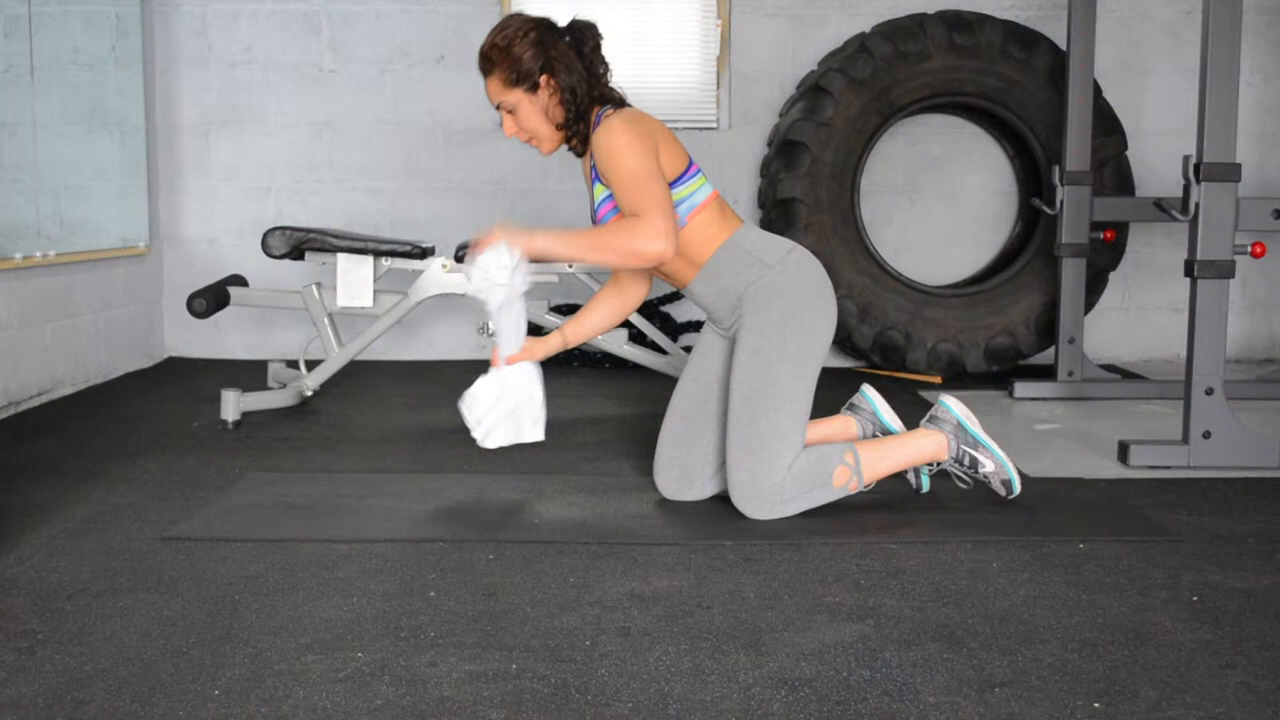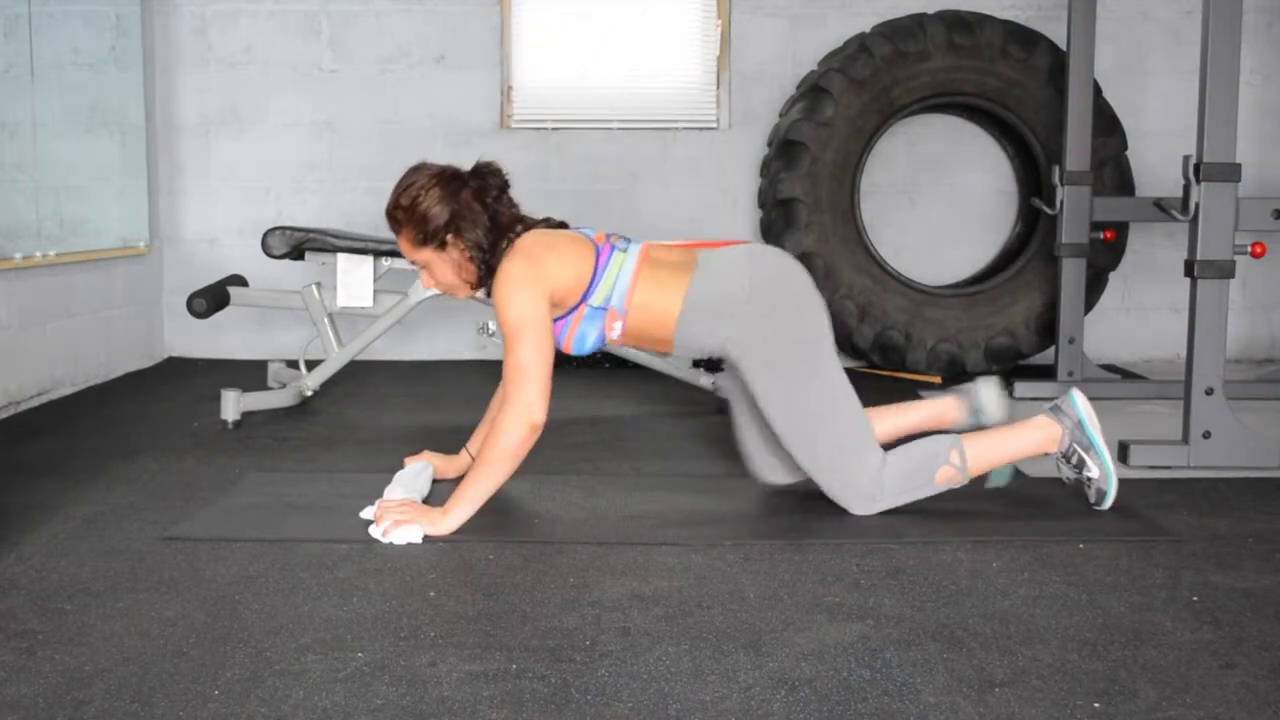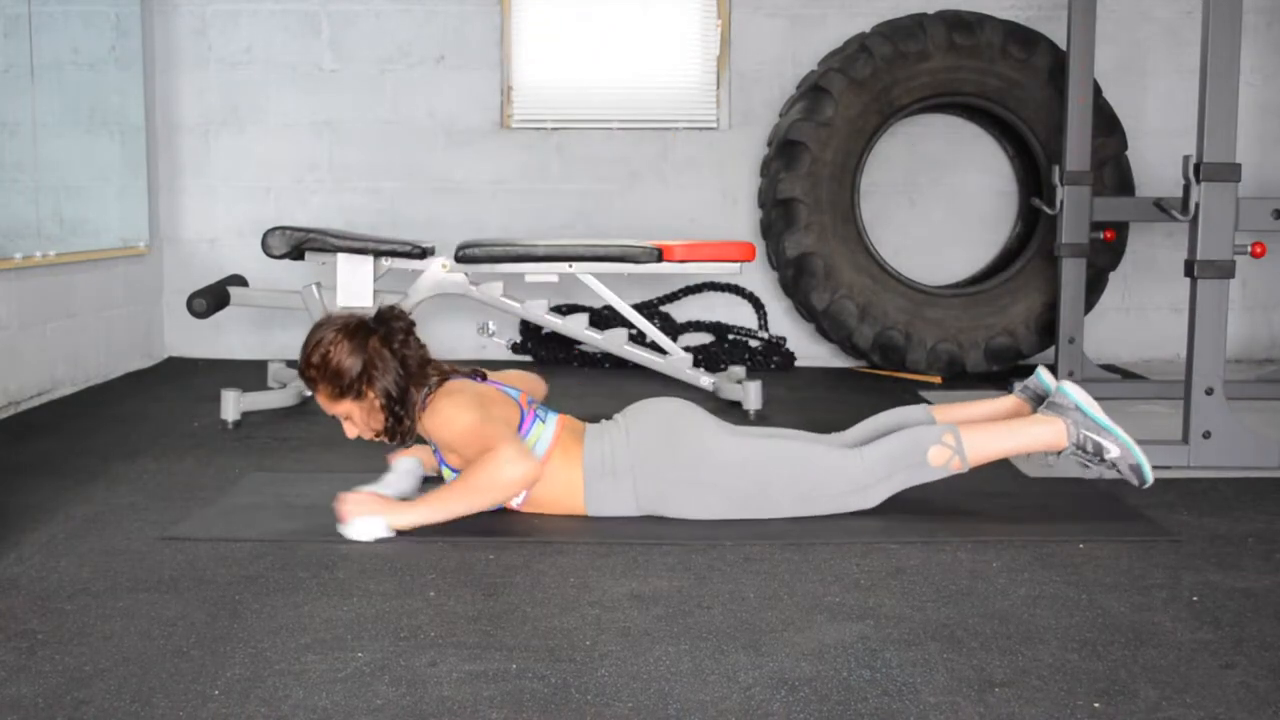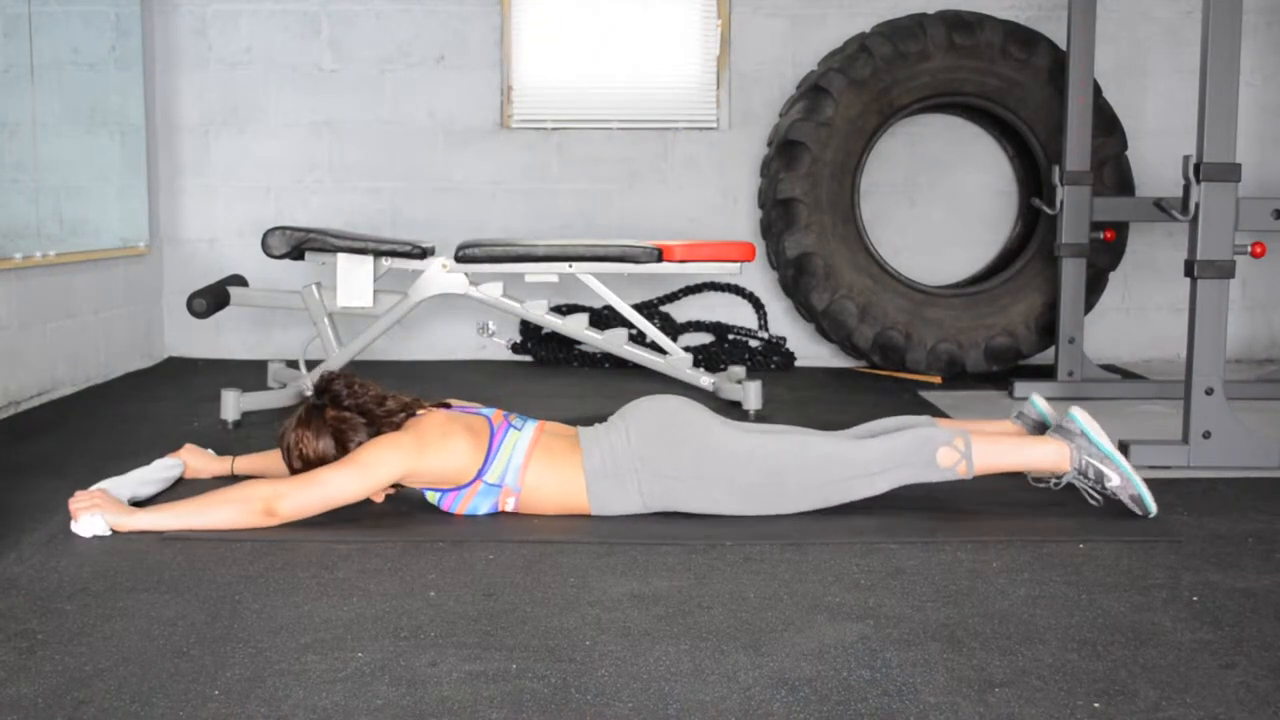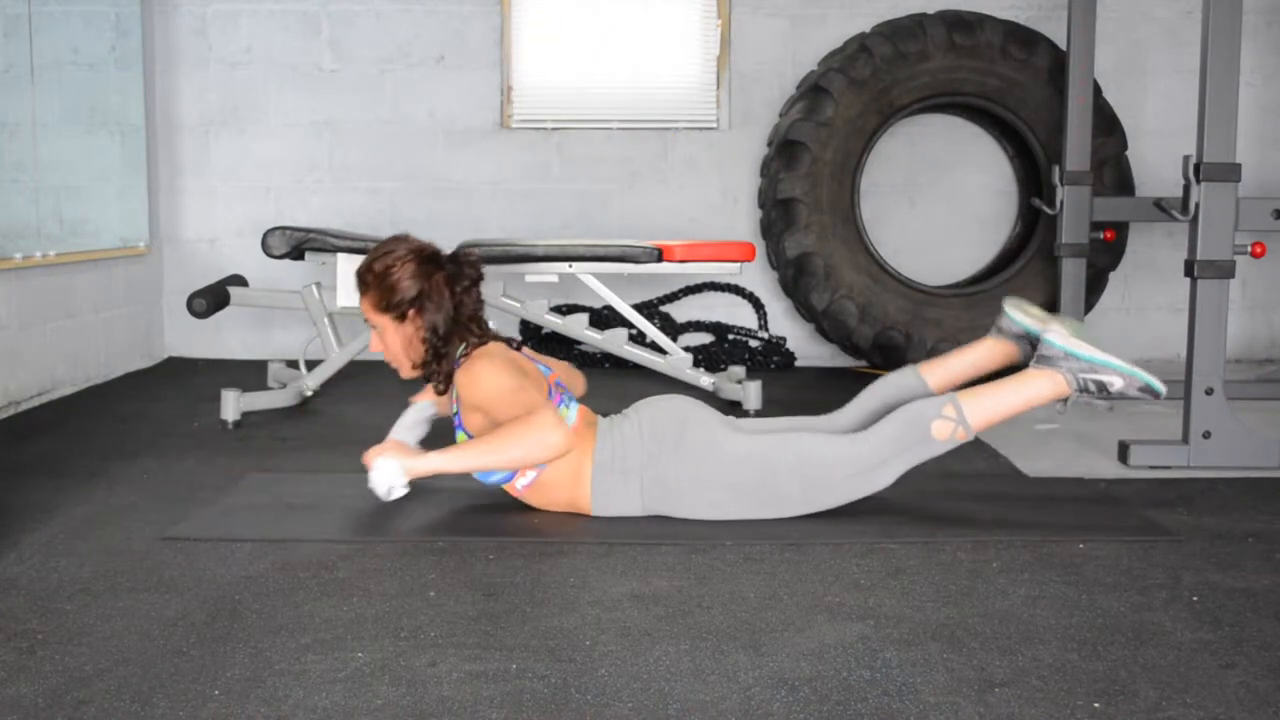
dt=1s
person 1, frame 1
left shoulder: (617, 134)
right shoulder: (597, 155)
left elbow: (658, 239)
right elbow: (631, 287)
left wrist: (534, 241)
right wrist: (544, 344)
left hip: (779, 292)
right hip: (740, 311)
left knee: (760, 496)
right knee: (679, 482)
left ankle: (940, 440)
right ankle: (855, 425)
person 1, frame 2
left shoulder: (519, 272)
right shoulder: (525, 250)
left elbow: (528, 414)
right elbow: (523, 371)
left wrist: (450, 514)
right wrist: (464, 456)
left hip: (758, 307)
right hip: (754, 287)
left knee: (865, 489)
right knee: (777, 467)
left ankle: (1051, 430)
right ankle: (964, 407)
person 1, frame 3
left shoulder: (440, 413)
right shoulder: (443, 384)
left elbow: (500, 467)
left wrist: (403, 510)
left hip: (664, 469)
right hip: (656, 436)
left knee: (870, 476)
right knee: (850, 449)
left ankle: (1061, 430)
right ankle: (1029, 399)
person 1, frame 4
left shoulder: (408, 450)
right shoulder: (409, 420)
left elbow: (279, 507)
right elbow: (312, 454)
left wrist: (128, 515)
right wrist: (219, 459)
left hip: (659, 461)
right hip: (653, 435)
left knee: (868, 472)
right knee: (851, 448)
left ankle: (1060, 452)
right ankle: (1032, 431)
person 1, frame 5
left shoulder: (478, 372)
right shoulder: (480, 352)
left elbow: (552, 432)
left wrist: (426, 461)
left hip: (673, 470)
right hip: (661, 437)
left knee: (875, 457)
right knee: (846, 429)
left ankle: (1064, 380)
right ankle: (1010, 340)
